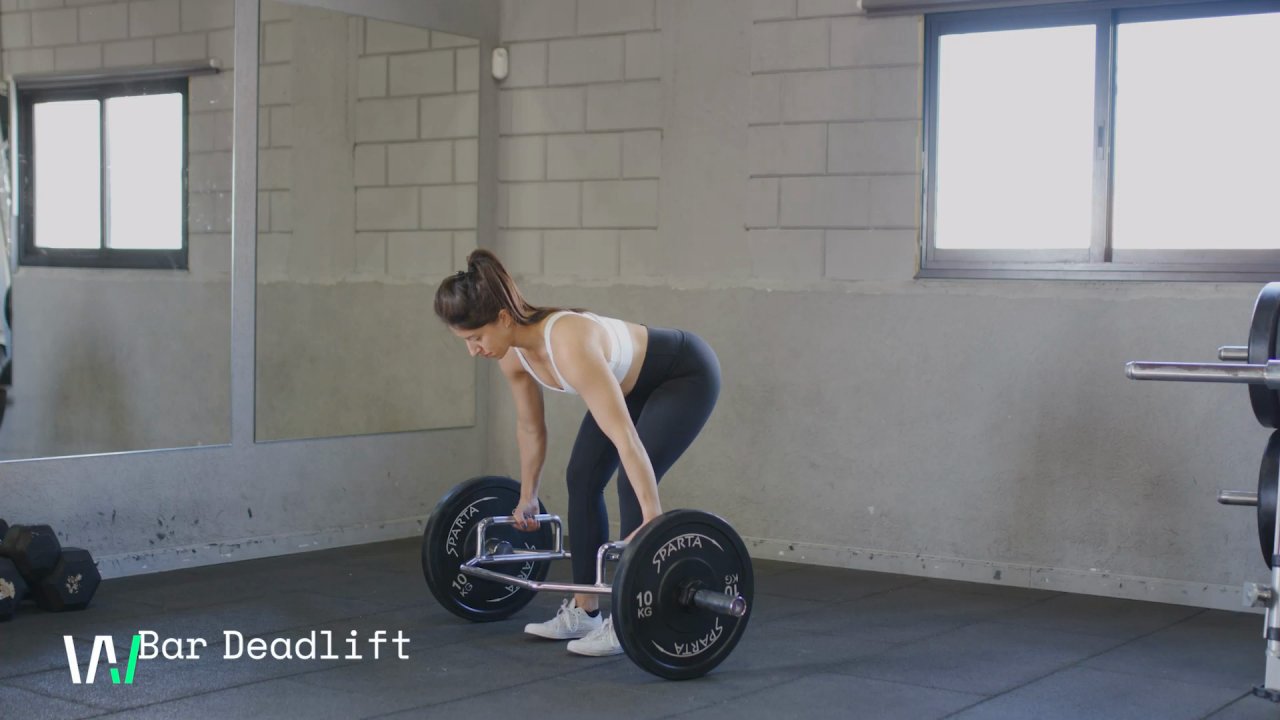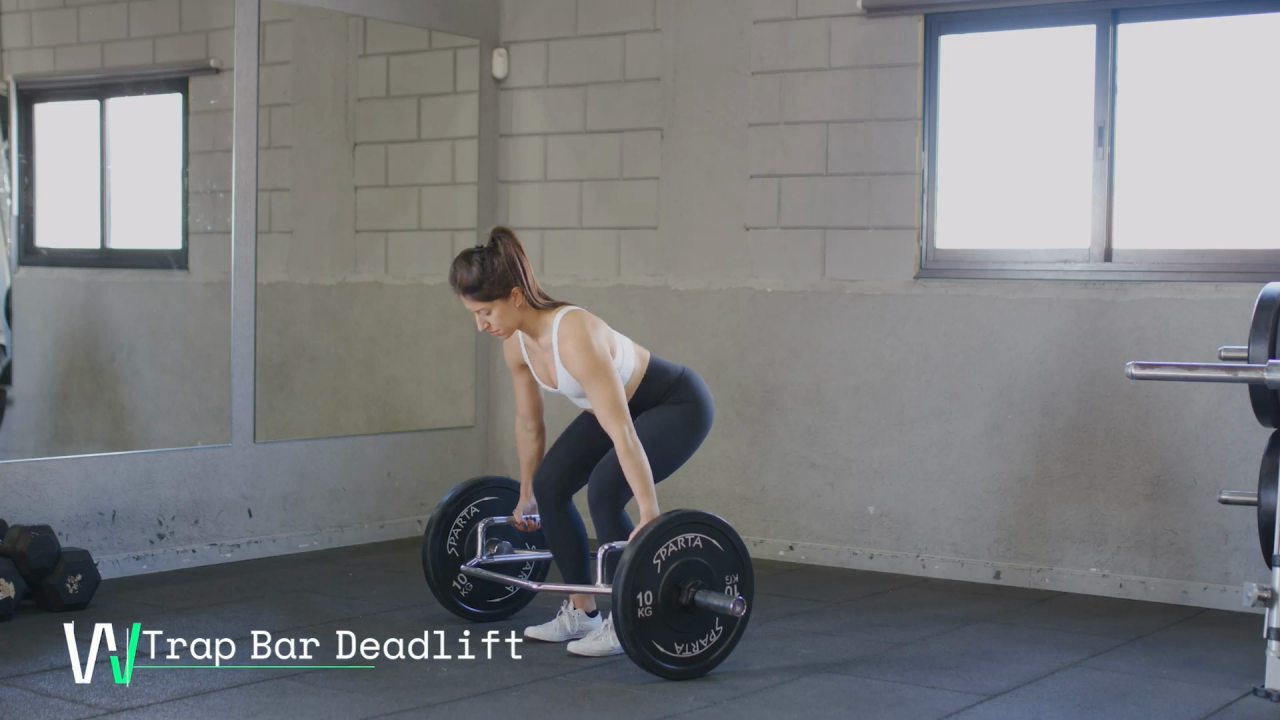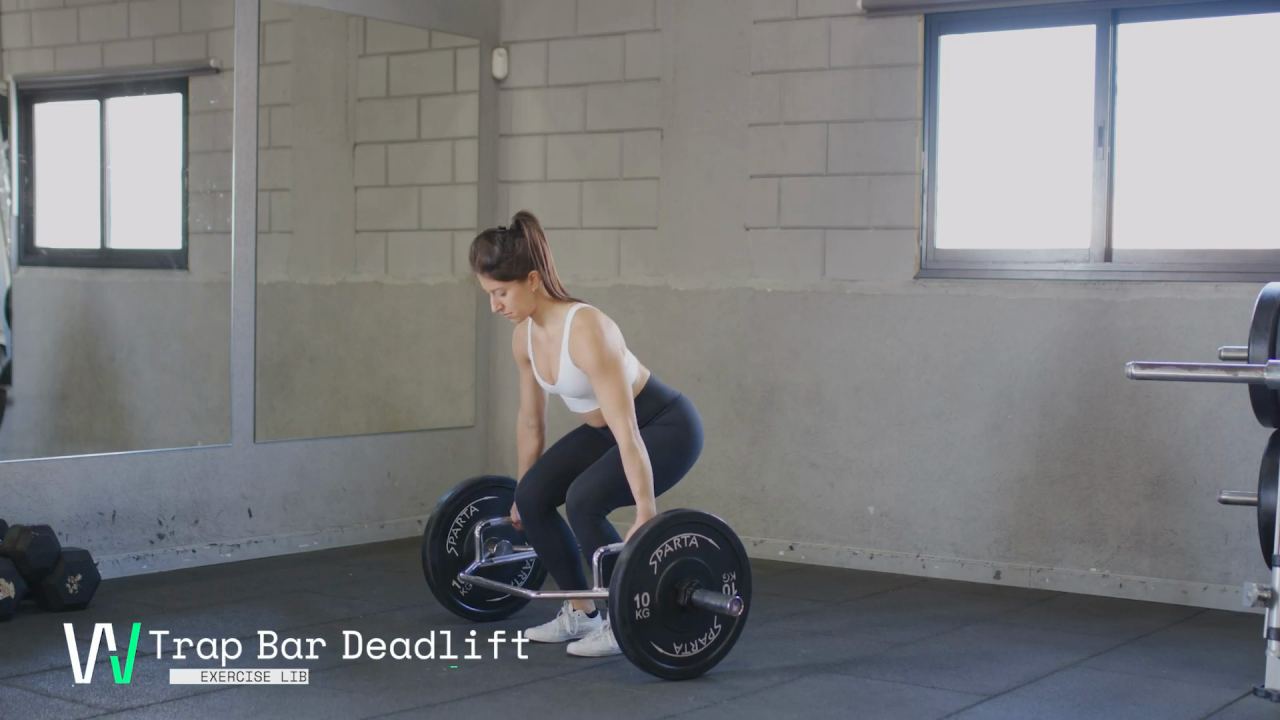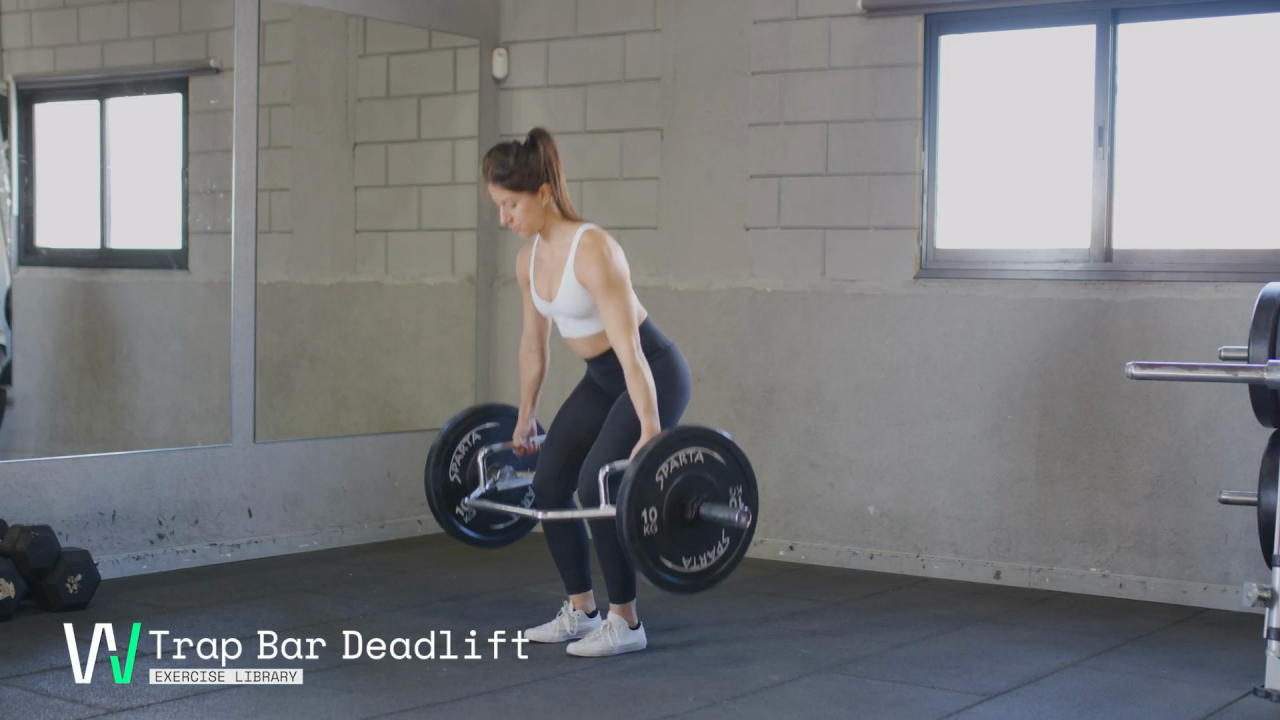
dt=0.5s
person 1, frame 1
left shoulder: (569, 344)
right shoulder: (513, 352)
left elbow: (624, 436)
right elbow: (530, 427)
left wrist: (653, 519)
right wrist: (528, 497)
left hip: (686, 374)
right hip: (632, 380)
left knee: (631, 484)
right knee: (582, 477)
right ankle: (583, 610)
person 1, frame 2
left shoulder: (575, 336)
right shoulder: (516, 342)
left elbow: (622, 433)
right elbow: (528, 423)
left wrist: (649, 517)
right wrist: (525, 495)
left hip: (678, 405)
right hip: (620, 406)
left knee: (604, 491)
right knee: (548, 486)
right ankle: (581, 611)
person 1, frame 3
left shoulder: (587, 332)
right shoulder: (525, 335)
left elbow: (626, 432)
right elbow: (530, 420)
left wrist: (647, 517)
right wrist: (518, 494)
left hip: (667, 426)
right hip: (605, 429)
left knee: (584, 500)
right knee: (531, 498)
right ankle: (581, 611)
person 1, frame 4
left shoulder: (592, 249)
right shoulder: (530, 257)
left elbow: (629, 347)
right elbow: (533, 344)
left wrist: (652, 438)
right wrist: (525, 420)
left hip: (651, 375)
right hip: (599, 379)
left knee: (599, 490)
right knee: (548, 486)
left ankle: (625, 622)
right ankle: (580, 610)
